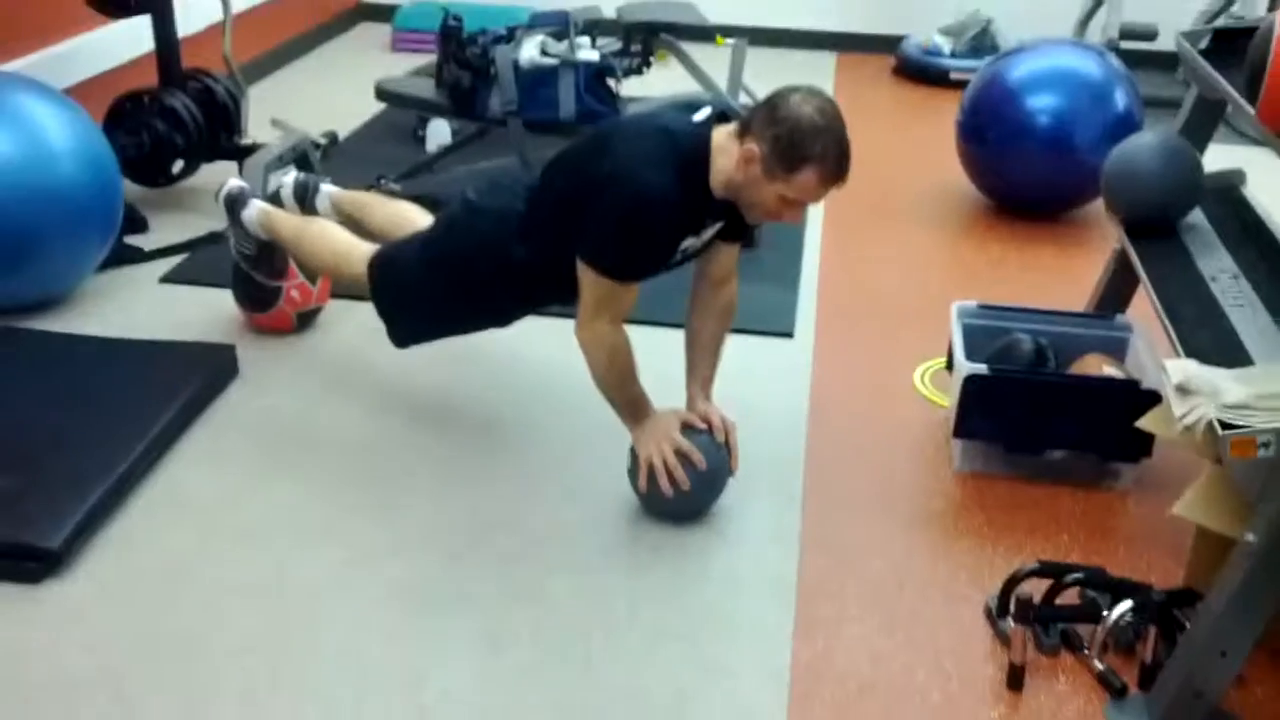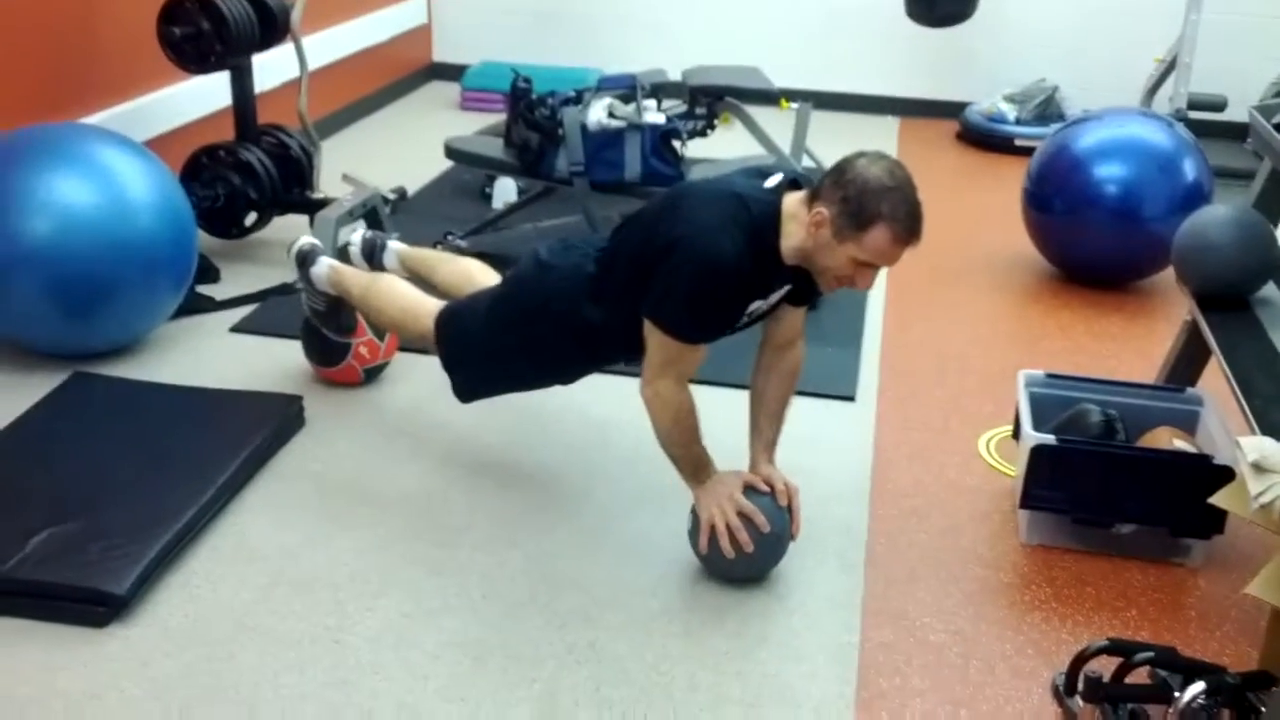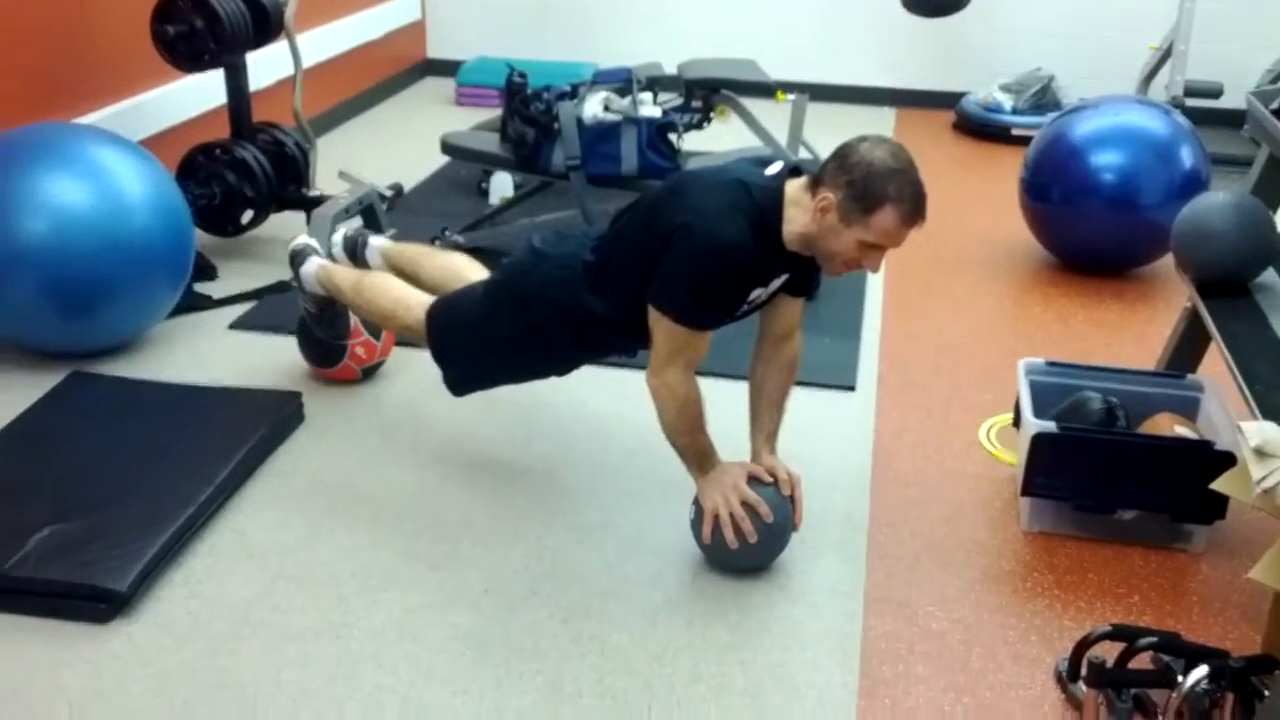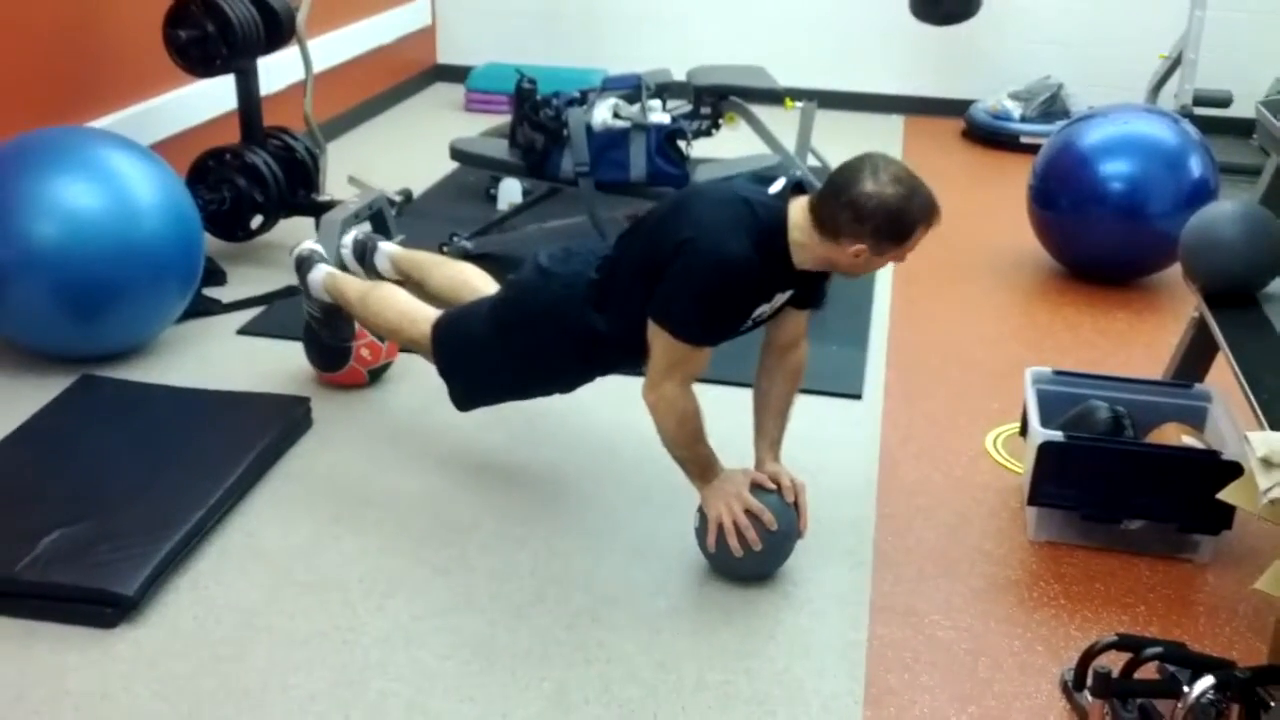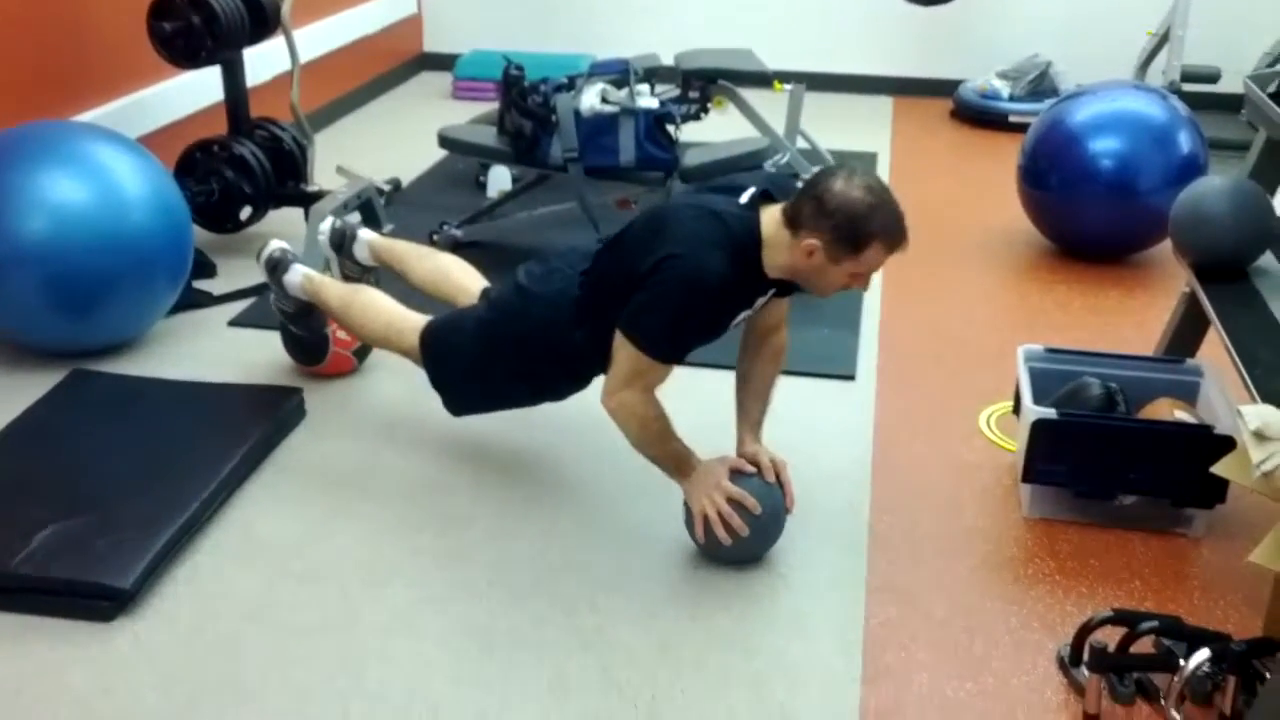
dt=1s
person 1, frame 1
left shoulder: (739, 161)
right shoulder: (646, 187)
left elbow: (717, 285)
right elbow: (598, 324)
left wrist: (700, 397)
right wrist: (643, 423)
left hip: (545, 232)
right hip: (495, 252)
left knee: (424, 238)
right knee: (375, 270)
left ankle: (314, 195)
right ankle: (255, 214)
person 1, frame 2
left shoulder: (806, 226)
right shoulder: (714, 249)
left elbow: (783, 348)
right elbow: (662, 384)
left wrist: (763, 460)
right wrist: (705, 483)
left hip: (609, 292)
right hip: (562, 310)
left knee: (486, 292)
right knee: (442, 325)
left ankle: (383, 251)
right ankle: (325, 271)
person 1, frame 3
left shoulder: (806, 217)
right shoulder: (717, 235)
left elbow: (780, 341)
right elbow: (669, 374)
left wrist: (765, 451)
right wrist: (708, 473)
left hip: (603, 287)
right hip: (556, 302)
left knee: (475, 289)
right knee: (432, 321)
left ankle: (369, 249)
right ankle: (317, 270)
person 1, frame 4
left shoulder: (809, 227)
right shoulder: (720, 253)
left elbow: (785, 349)
right elbow: (665, 387)
left wrist: (768, 457)
right wrist: (712, 481)
left hip: (606, 294)
right hip: (559, 321)
left knee: (482, 299)
right knee: (434, 333)
left ankle: (381, 255)
right ankle: (325, 278)
person 1, frame 5
left shoulder: (786, 217)
right shoulder: (696, 270)
left elbow: (766, 335)
right elbow: (624, 394)
left wrist: (751, 439)
right wrist: (692, 475)
left hip: (585, 288)
right hip: (542, 335)
left knee: (477, 295)
right knee: (418, 337)
left ankle: (360, 244)
right ankle: (297, 278)
